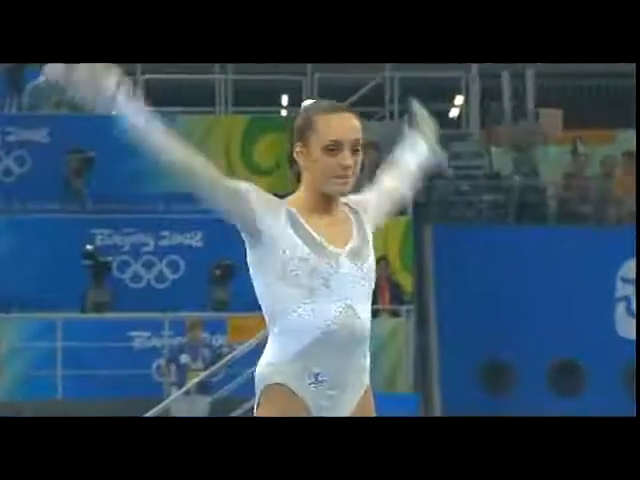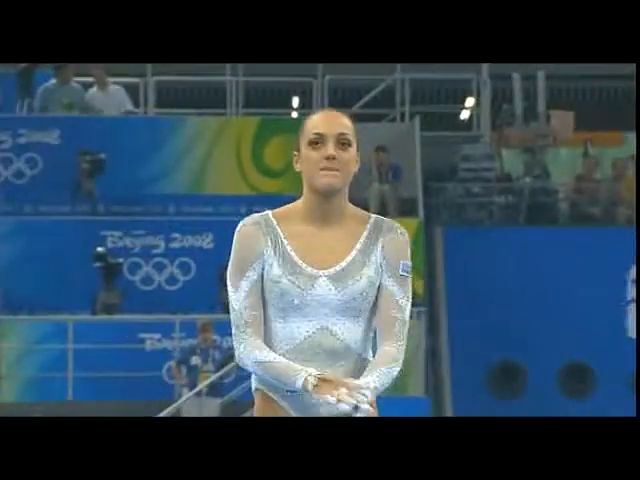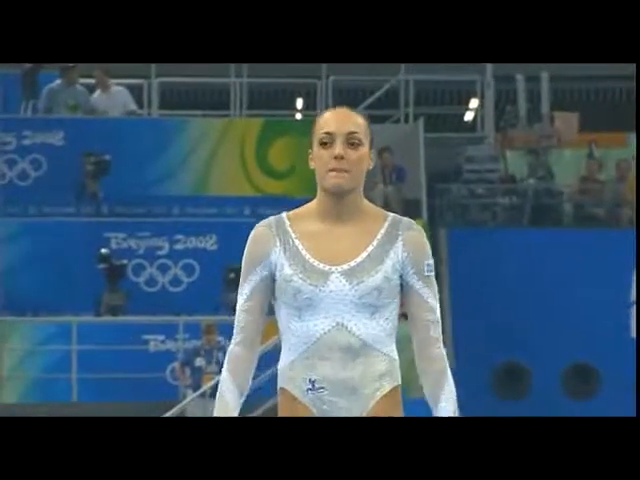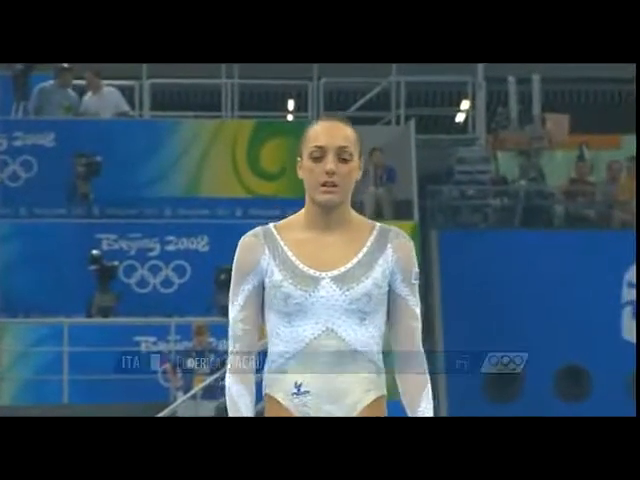
dt=0.5s
person 1, frame 1
left shoulder: (358, 216)
right shoulder: (262, 214)
left elbow: (394, 182)
left wrist: (420, 144)
left hip: (356, 402)
right hip: (291, 401)
person 1, frame 2
left shoulder: (388, 238)
right shoulder: (256, 234)
left elbow: (393, 344)
right elbow: (246, 344)
left wrist: (361, 394)
right wrist: (311, 381)
left hip: (353, 408)
right hip: (280, 407)
person 1, frame 3
left shoulder: (405, 238)
right shoulder: (270, 238)
left elbow: (429, 344)
right elbow: (243, 344)
left wrist: (447, 415)
right wrist: (223, 416)
left hip: (378, 409)
right hip: (299, 409)
person 1, frame 4
left shoulder: (393, 247)
right shoulder: (258, 247)
left elbow: (410, 351)
right elbow: (239, 354)
left hip: (363, 411)
right hip: (286, 411)
